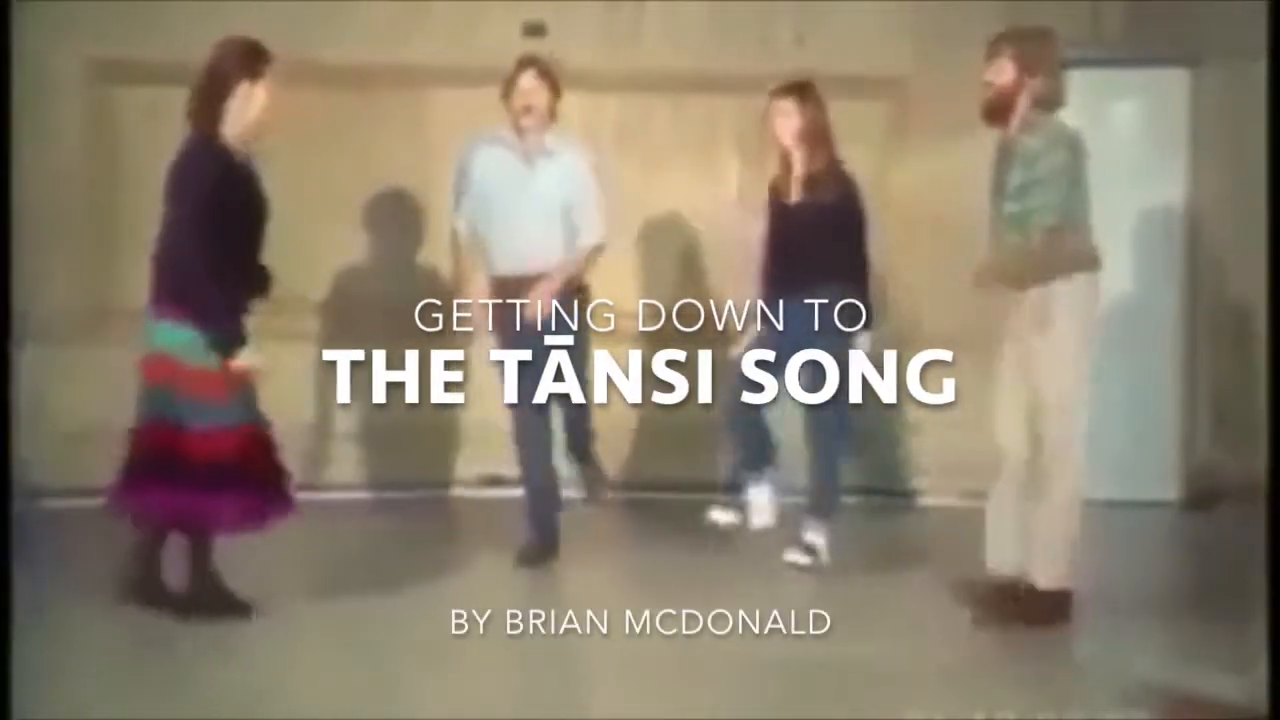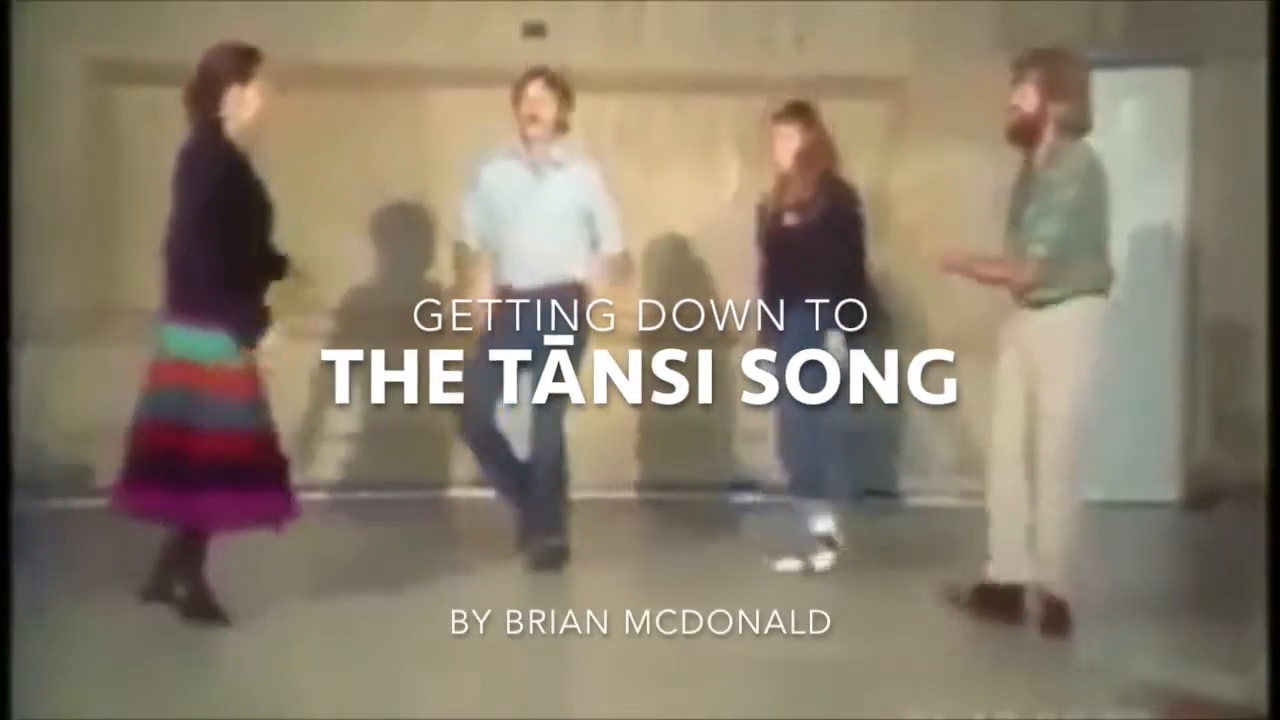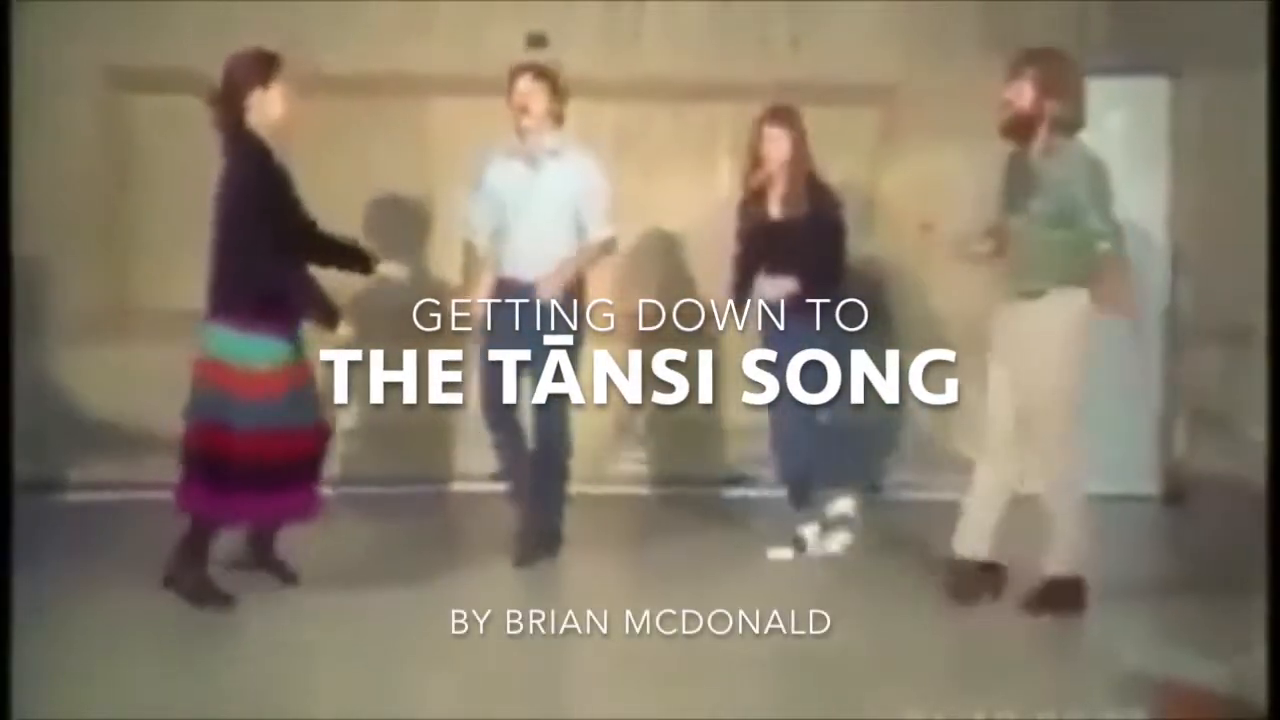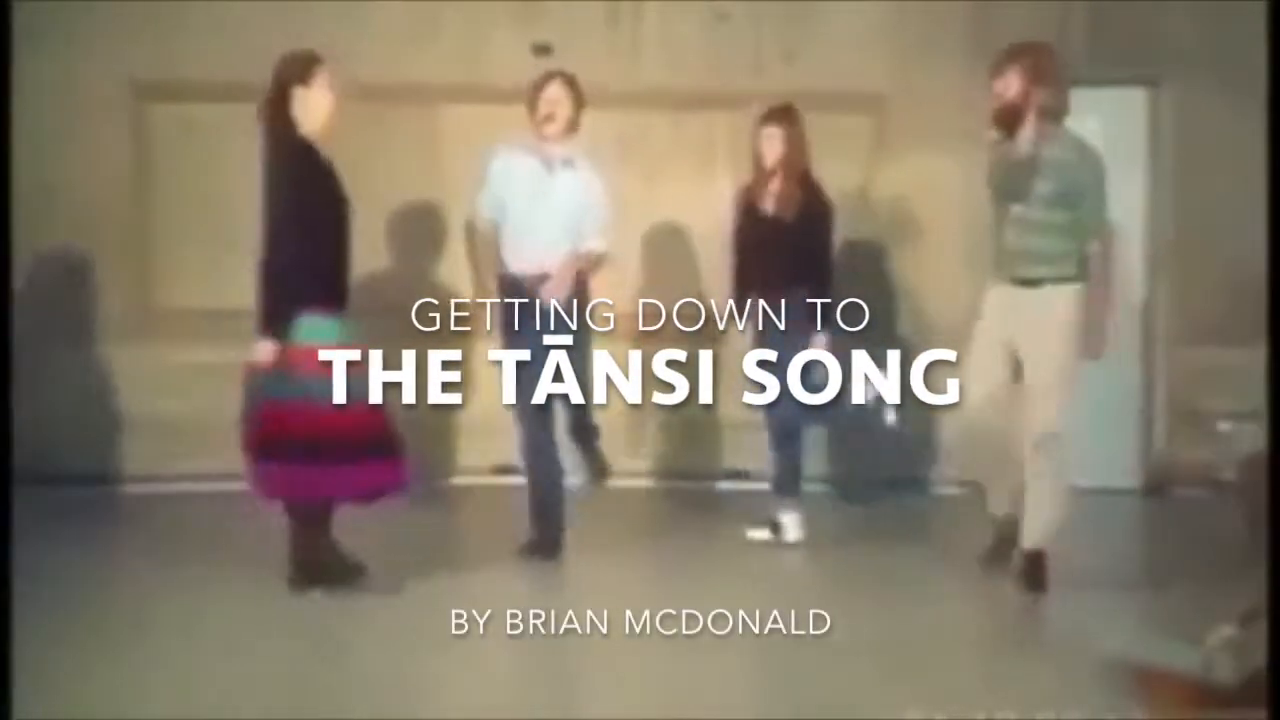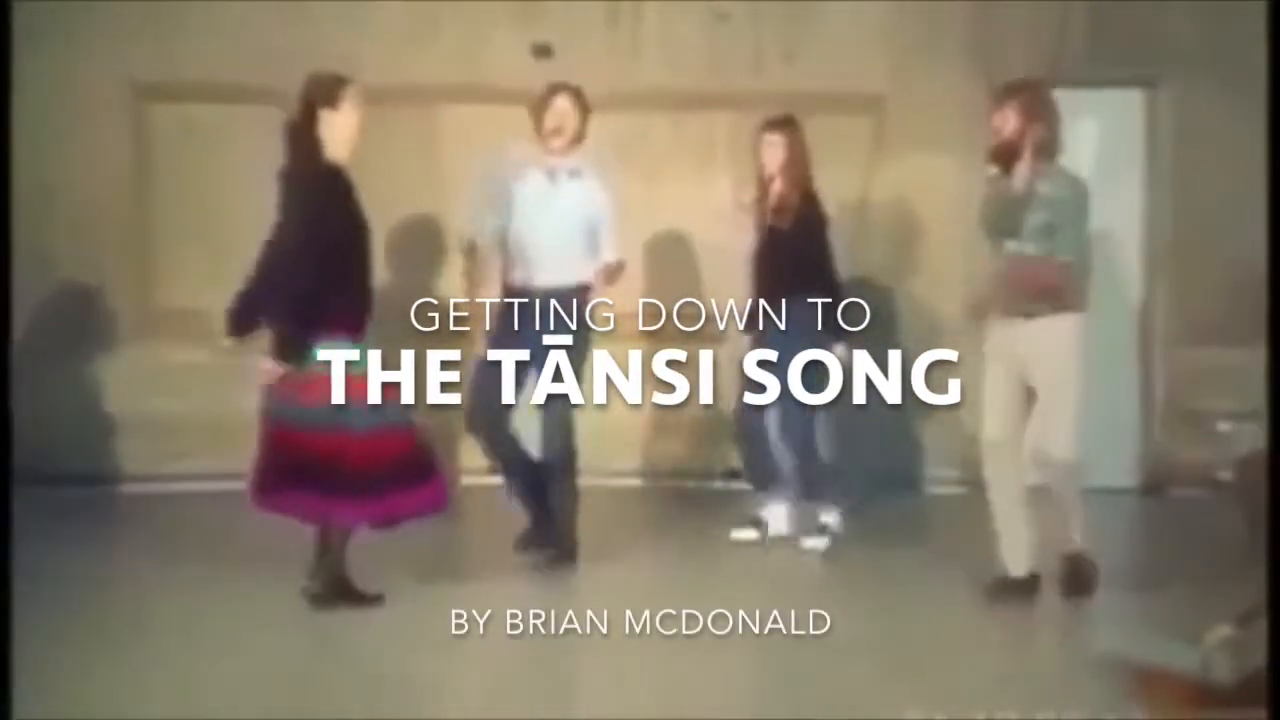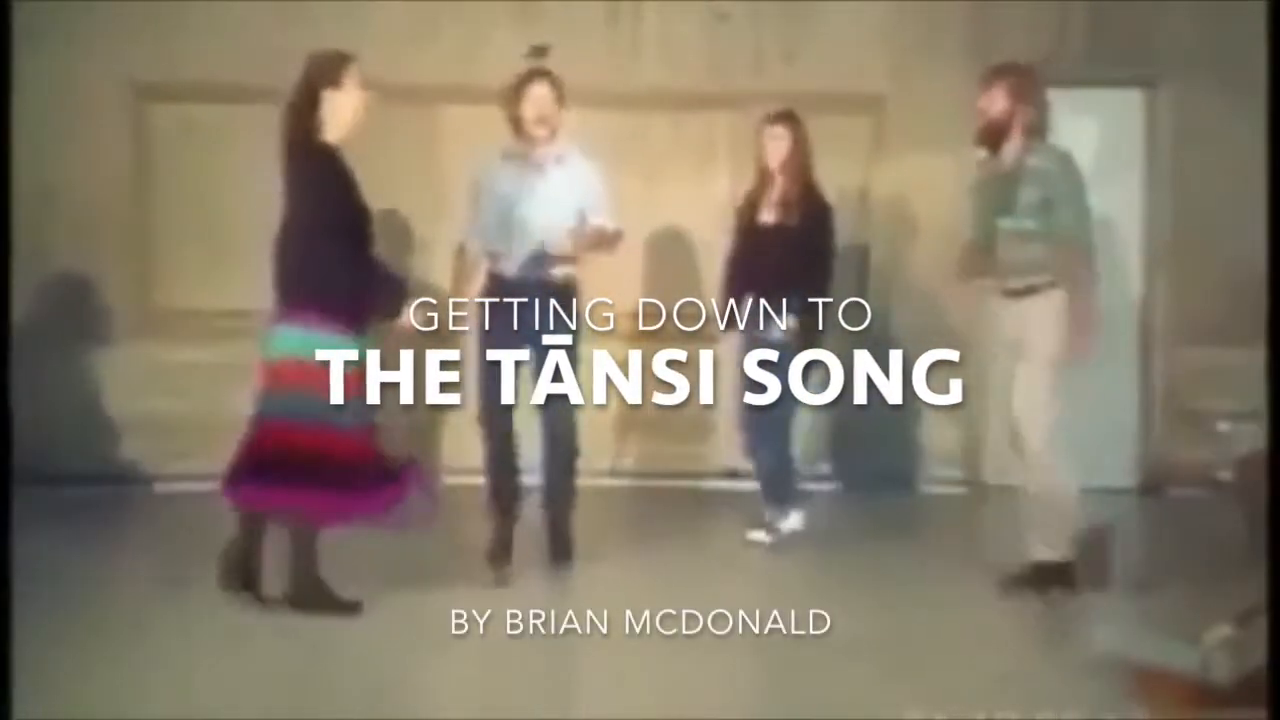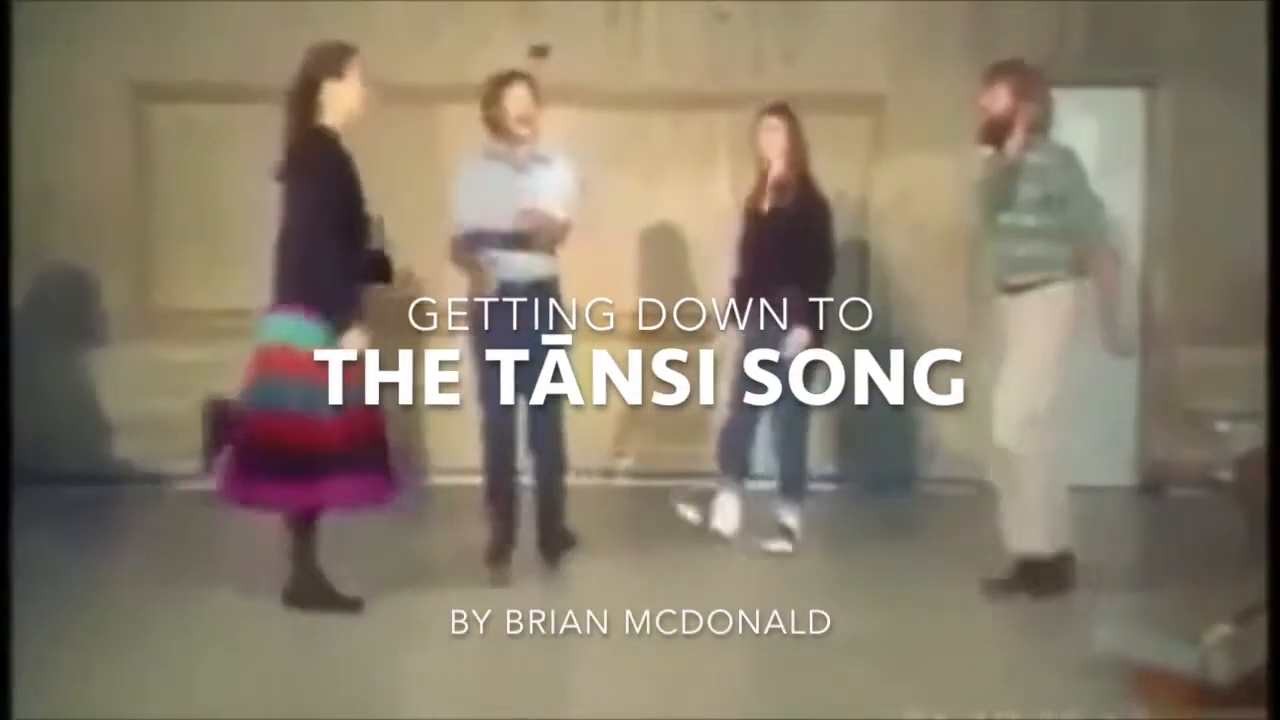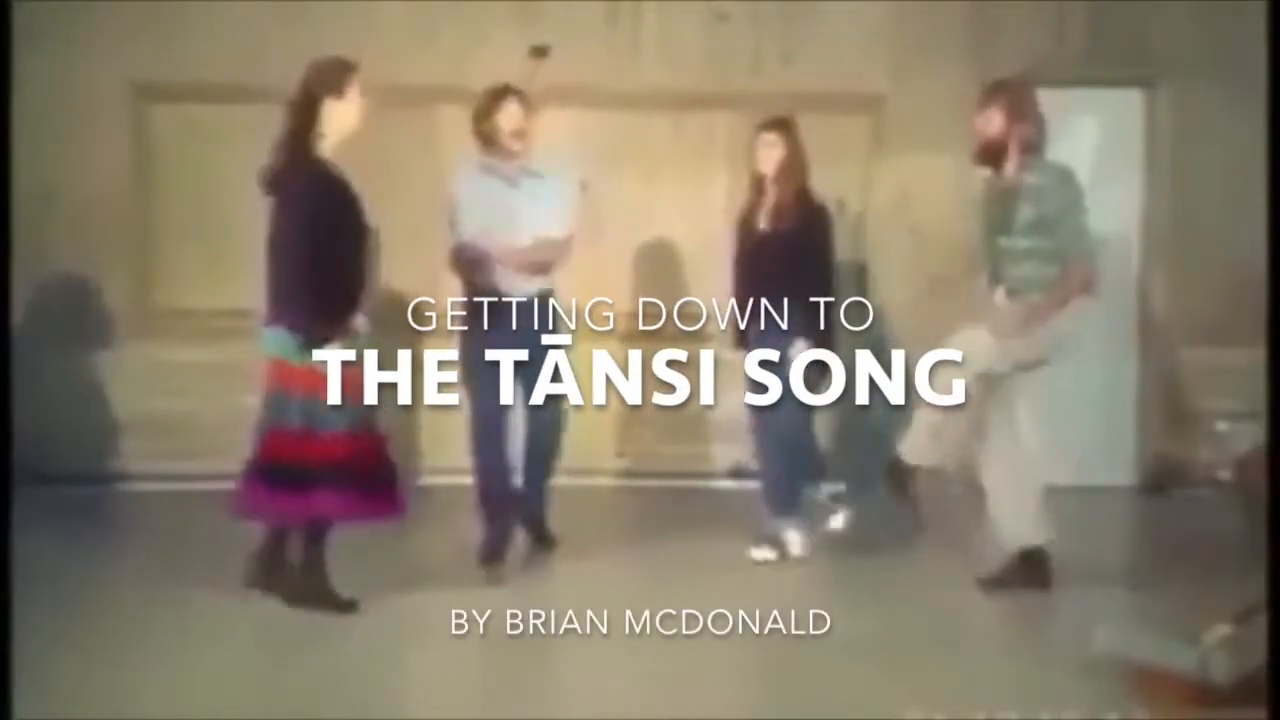
dt=0.3s
person 1, frame 1
left shoulder: (225, 158)
right shoulder: (206, 160)
right elbow: (193, 255)
left wrist: (258, 281)
right wrist: (230, 337)
left hip: (201, 325)
right hip: (194, 329)
left knee: (193, 449)
right knee: (199, 449)
left ankle: (150, 574)
right ankle: (199, 579)
person 1, frame 2
left shoulder: (220, 160)
right shoulder: (212, 163)
right elbow: (209, 259)
left wrist: (275, 266)
right wrist: (255, 322)
left hip: (210, 325)
right hip: (206, 328)
left knee: (205, 450)
right knee: (218, 451)
left ankle: (170, 572)
right ankle: (188, 583)
person 1, frame 3
left shoulder: (255, 163)
right shoulder: (250, 166)
left elbow: (299, 237)
right elbow: (267, 258)
left wrist: (369, 263)
right wrist: (326, 313)
left hip: (263, 327)
right hip: (249, 330)
left knee: (294, 438)
right knee: (245, 448)
left ankle: (259, 544)
right ankle: (188, 562)
person 1, frame 4
left shoulder: (296, 157)
right shoulder: (299, 159)
right elbow: (286, 247)
right wrist: (272, 330)
left hip: (302, 317)
right hip: (307, 320)
left knee: (305, 441)
right knee: (334, 437)
left ankle: (308, 554)
right ankle: (315, 547)
person 1, frame 5
left shoulder: (313, 180)
right shoulder: (324, 184)
left elbow: (283, 258)
right elbow: (293, 263)
left wrist: (246, 320)
right wrist: (285, 344)
left hip: (315, 340)
right hip: (324, 343)
left knee: (324, 458)
right knee: (358, 458)
left ankle: (328, 567)
right ankle: (329, 576)
person 1, frame 6
left shoulder: (316, 163)
right shoulder: (320, 165)
right elbow: (334, 254)
left wrist: (387, 294)
right wrist: (395, 300)
left hip: (319, 323)
right hip: (318, 328)
left knee: (316, 451)
right knee: (321, 452)
person 1, frame 7
left shoulder: (318, 151)
right shoulder: (322, 151)
right elbow: (320, 244)
left wrist: (378, 267)
right wrist: (346, 319)
left hip: (313, 315)
right hip: (310, 318)
left knee: (314, 439)
right knee: (314, 440)
right ankle: (305, 574)
person 1, frame 8
left shoulder: (315, 171)
right shoulder: (307, 174)
right elbow: (293, 259)
left wrist: (345, 314)
right wrist: (317, 335)
left hip: (317, 329)
right hip: (306, 335)
left knee: (313, 449)
right knee: (324, 450)
left ankle: (271, 561)
right ankle: (308, 573)
person 2, frame 1
left shoulder: (1053, 144)
right shoulder: (1015, 142)
left elbow: (1041, 238)
left wrist: (988, 275)
left hip: (1057, 297)
right hip: (1027, 298)
left knee: (1057, 441)
right knee: (1014, 438)
left ankle: (1049, 584)
right ankle: (1010, 573)
person 2, frame 2
left shoulder: (1077, 172)
right shoulder: (1036, 163)
left elbow: (1031, 268)
left wrist: (967, 266)
left hip: (1066, 318)
right hip: (1028, 316)
left knee: (1053, 453)
right knee: (1006, 446)
left ankle: (1048, 588)
right ankle: (1003, 582)
person 2, frame 3
left shoulder: (1078, 168)
right shoulder: (1020, 159)
left elbow: (1109, 254)
left wrist: (1128, 323)
right wrist: (991, 243)
left hip: (1057, 311)
right hip: (1016, 307)
left knee: (1051, 443)
right knee: (1002, 434)
left ankle: (1065, 574)
right ankle: (974, 555)
person 2, frame 4
left shoulder: (1076, 157)
right shoulder: (1000, 151)
left elbow: (1099, 241)
left wrist: (1095, 316)
left hip: (1054, 300)
right hip: (1004, 293)
left knee: (1041, 426)
right knee: (980, 406)
left ankle: (1035, 547)
right ankle: (1006, 517)
person 2, frame 5
left shoulder: (1066, 191)
right shoulder: (996, 188)
left elbow: (1065, 274)
left wrist: (1010, 282)
right wrist: (994, 292)
left hip: (1055, 330)
right hip: (1005, 330)
left knee: (1050, 450)
right knee: (998, 445)
left ankle: (1077, 549)
right ankle: (1018, 567)
person 2, frame 6
left shoulder: (1053, 167)
right shoulder: (989, 171)
left elbow: (1078, 250)
left wrist: (1079, 326)
right wrist: (970, 263)
left hip: (1048, 307)
right hip: (1007, 308)
left knee: (1033, 430)
right knee: (1018, 433)
left ankle: (1057, 554)
right ankle: (1048, 554)
person 2, frame 7
left shoulder: (1056, 163)
right shoulder: (994, 167)
left elbow: (1097, 244)
left wrist: (1109, 320)
left hip: (1047, 303)
right hip: (1010, 304)
left knee: (1014, 427)
right knee: (1015, 431)
left ankle: (1044, 553)
right ankle: (1044, 552)
person 2, frame 8
left shoulder: (1053, 183)
right shoulder: (997, 187)
left elbow: (1080, 269)
left wrist: (1027, 317)
right wrist: (983, 288)
left hip: (1049, 317)
right hip: (1019, 313)
left knee: (956, 357)
right knee: (1004, 435)
left ankle: (915, 454)
right ankle: (1026, 553)
person 3, frame 1
left shoulder: (573, 161)
right shoulder: (480, 157)
left elbow: (591, 241)
right elbow: (465, 226)
left wrist: (551, 285)
right wrist: (474, 279)
left hip: (561, 292)
right hip: (509, 298)
right knee: (527, 414)
left ankle: (581, 451)
right ankle: (543, 528)
person 3, frame 2
left shoulder: (584, 176)
right shoulder: (492, 171)
left elbow: (612, 246)
right elbow: (475, 241)
right wrist: (474, 290)
left hip: (560, 303)
right hip: (508, 303)
left knee: (547, 417)
right knee: (474, 414)
left ankle: (551, 534)
right ankle: (528, 503)
person 3, frame 3
left shoulder: (580, 165)
right shoulder: (497, 167)
left elbow: (602, 238)
right elbow: (483, 237)
left wrist: (567, 269)
right wrist: (481, 283)
left hip: (556, 299)
right hip: (509, 295)
left knee: (551, 410)
right knee: (498, 403)
left ankle: (546, 524)
right ankle: (533, 509)
person 3, frame 4
left shoulder: (586, 177)
right shoulder: (504, 162)
left elbow: (595, 248)
right elbow: (485, 225)
left wrist: (569, 269)
right wrist: (489, 281)
left hip: (562, 295)
right hip: (517, 295)
right knee: (529, 408)
left ankle: (584, 435)
right ankle: (548, 523)
person 3, frame 5
left shoulder: (592, 188)
right shoulder: (513, 178)
left elbow: (611, 257)
right elbow: (490, 243)
left wrist: (602, 280)
right wrist: (486, 296)
left hip: (567, 306)
right hip: (518, 304)
left knee: (555, 416)
right knee: (482, 412)
left ankle: (561, 531)
right ankle: (541, 513)
person 3, frame 6
left shoulder: (581, 168)
right shoulder: (494, 172)
left elbow: (609, 232)
right elbow: (478, 244)
left wrist: (581, 240)
right wrist: (466, 300)
left hip: (555, 298)
right hip: (504, 298)
left knee: (558, 418)
right knee: (495, 412)
left ankle: (558, 524)
right ankle: (504, 527)
person 3, frame 7
left shoulder: (557, 168)
right shoulder: (474, 172)
left elbow: (557, 229)
right elbow: (461, 243)
left wrist: (528, 224)
right wrist: (475, 271)
left hip: (543, 297)
right hip: (496, 301)
left knee: (547, 417)
right knee: (499, 420)
left ankle: (550, 521)
right ankle: (502, 531)
person 3, frame 8
left shoulder: (552, 184)
right shoulder: (467, 185)
left elbow: (558, 244)
right elbow: (465, 253)
left wrist: (509, 253)
right wrist: (497, 271)
left hip: (536, 308)
right hip: (486, 311)
left knee: (547, 413)
right knee: (488, 422)
left ankle: (532, 509)
right ankle: (497, 528)
person 4, frame 1
left shoulder: (836, 187)
right shoulder: (780, 186)
left elbow: (854, 260)
left wrist: (857, 325)
left hip: (825, 317)
right hip: (785, 315)
left knee: (824, 424)
right knee: (742, 402)
left ankle: (816, 533)
right ankle: (755, 492)
person 4, frame 2
left shoulder: (836, 199)
right shoulder: (774, 207)
left elbow: (854, 273)
left wrist: (843, 329)
right wrist: (771, 338)
left hip: (828, 329)
right hip: (792, 327)
left knee: (807, 425)
right knee: (793, 431)
left ankle: (824, 525)
right ankle: (818, 534)
person 4, frame 3
left shoulder: (818, 199)
right shoulder: (754, 202)
left elbow: (833, 267)
right elbow: (747, 261)
left wrist: (794, 285)
right wrist: (744, 298)
left hip: (817, 321)
right hip: (778, 323)
left knee: (814, 419)
right knee: (785, 427)
left ankle: (838, 507)
right ankle: (808, 525)
person 4, frame 4
left shoulder: (809, 198)
right shoulder: (751, 196)
left elbow: (821, 266)
left wrist: (823, 325)
right wrist: (742, 307)
left hip: (799, 312)
right hip: (769, 313)
left knee: (788, 409)
right knee: (783, 414)
right ankle: (789, 513)
person 4, frame 5
left shoulder: (805, 208)
right shoulder: (766, 204)
left elbow: (823, 276)
left wrist: (834, 335)
right wrist: (759, 319)
left hip: (801, 324)
right hip: (773, 324)
left knee: (796, 425)
right knee: (750, 419)
left ankle: (827, 514)
right ankle: (774, 510)
person 4, frame 6
left shoulder: (812, 206)
right shoulder: (753, 203)
left elbow: (820, 275)
right elbow: (738, 265)
left wrist: (797, 318)
left hip: (790, 326)
right hip: (758, 323)
left knee: (767, 419)
right knee: (759, 421)
left ankle: (781, 513)
right ankle: (783, 509)
person 4, frame 7
left shoulder: (806, 198)
right shoulder: (758, 199)
left elbow: (821, 267)
left wrist: (806, 324)
right wrist: (741, 310)
left hip: (793, 321)
right hip: (760, 318)
left knee: (788, 417)
right knee: (741, 410)
left ankle: (790, 518)
right ankle: (726, 505)
person 4, frame 8
left shoulder: (808, 213)
right shoulder: (751, 214)
left elbow: (821, 281)
left wrist: (812, 337)
right wrist: (743, 331)
left hip: (798, 334)
right hip: (765, 332)
left knee: (785, 426)
right knee: (770, 428)
left ankle: (789, 528)
right ankle: (789, 527)
